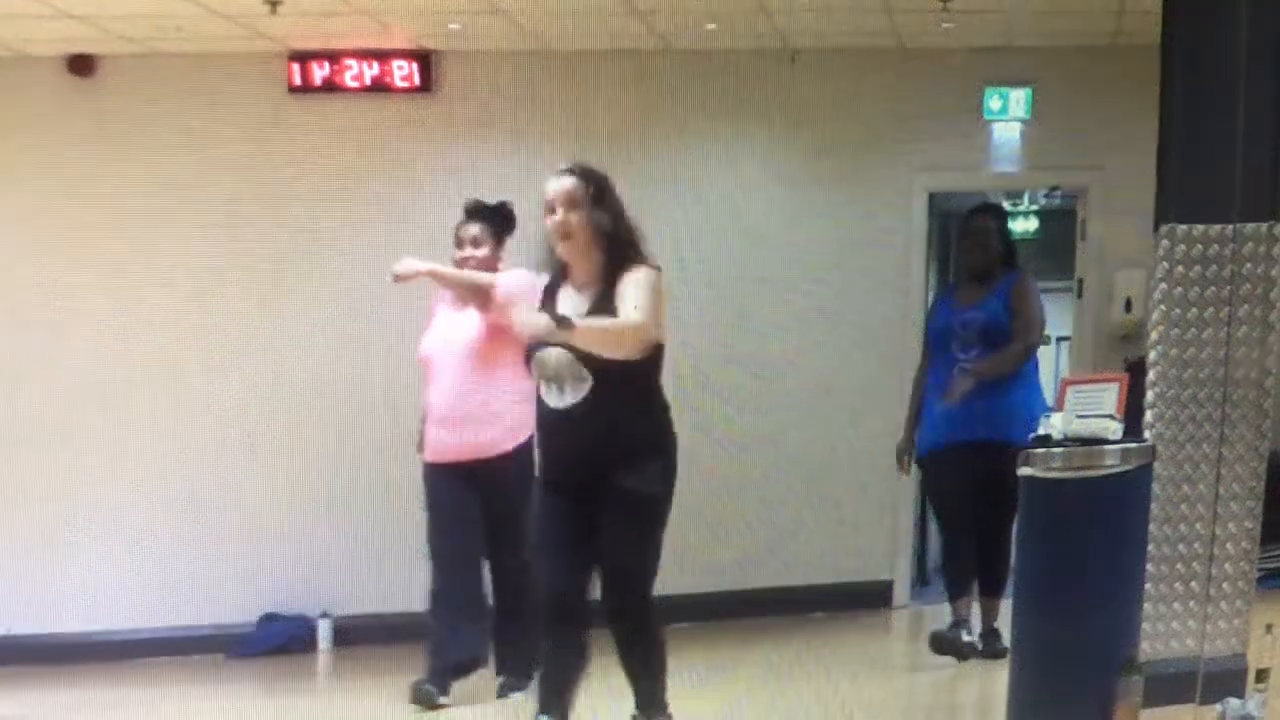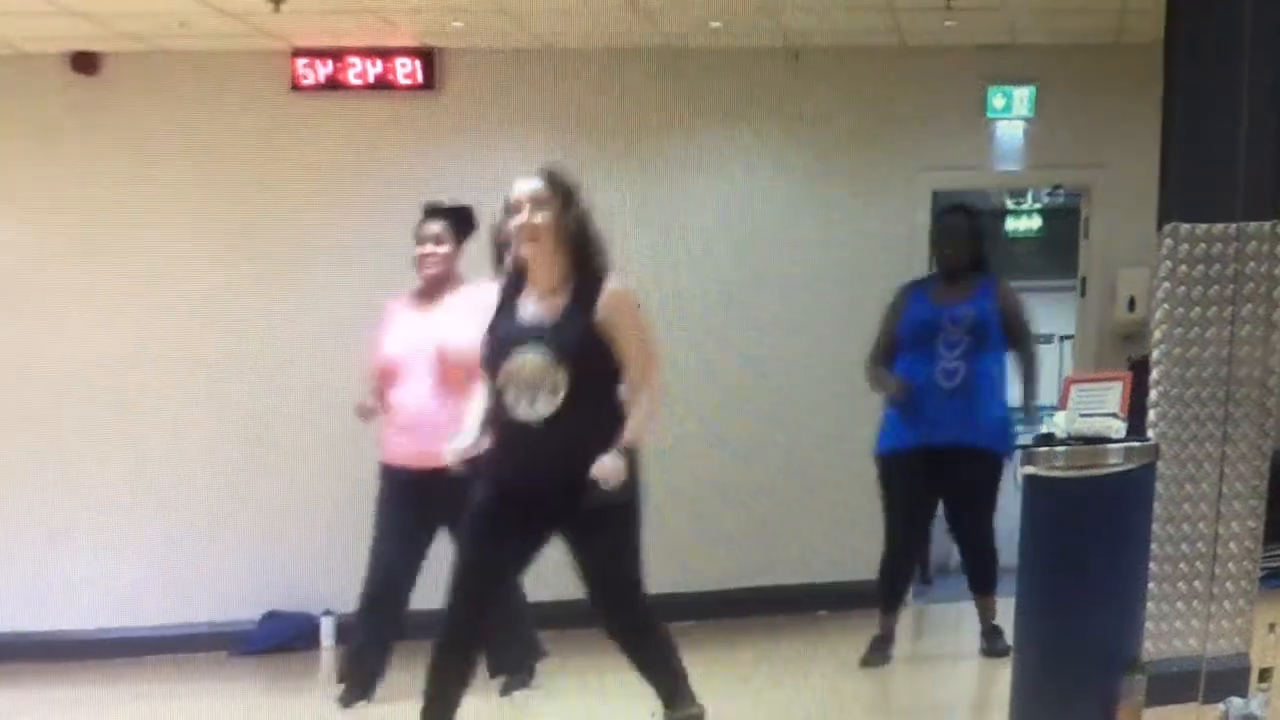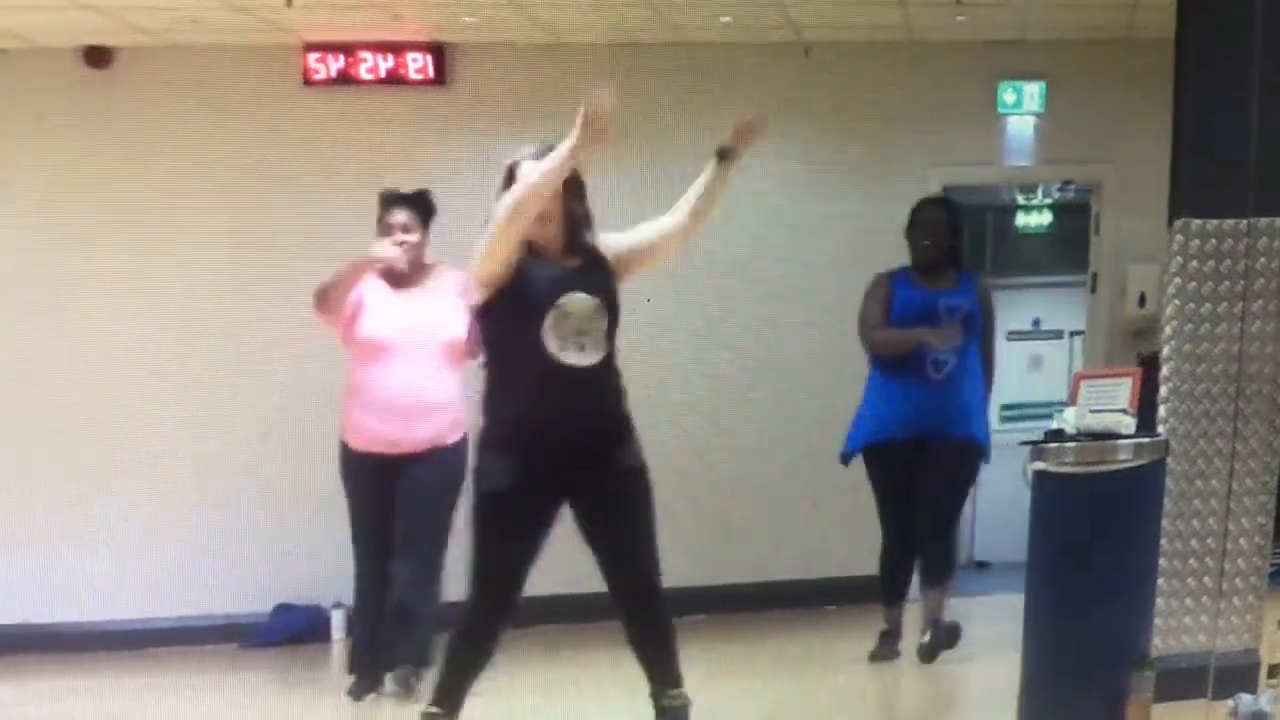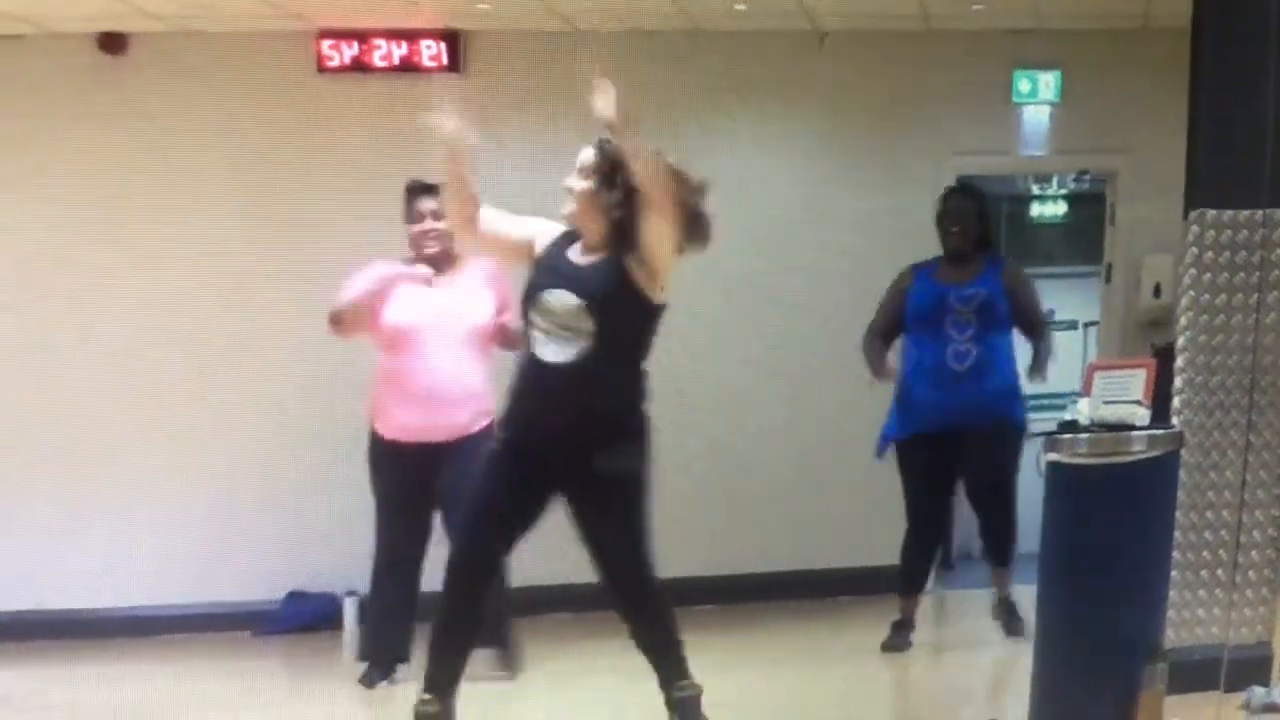
dt=0.4s
person 1, frame 1
left shoulder: (636, 282)
right shoulder: (546, 289)
left elbow: (632, 337)
left wrist: (554, 327)
left hip: (633, 471)
right hip: (567, 475)
left knee: (625, 602)
right knee: (558, 605)
person 1, frame 2
left shoulder: (605, 298)
right shoulder: (500, 301)
left elbow: (646, 379)
left wrist: (622, 451)
left hip: (592, 485)
right hip: (512, 484)
left knee: (624, 612)
right knee: (464, 613)
person 1, frame 3
left shoulder: (602, 254)
right shoulder: (502, 257)
left elbow: (682, 223)
right elbow: (514, 211)
left wrist: (725, 158)
right wrist: (573, 143)
left hip: (606, 452)
right hip: (518, 458)
left knee: (641, 591)
right knee: (491, 599)
person 1, frame 4
left shoulder: (645, 255)
right shoulder: (548, 241)
left elbow: (667, 207)
right elbow: (468, 222)
left wrist: (619, 130)
right wrist: (453, 149)
left hip: (604, 450)
right hip: (523, 442)
left knee: (631, 585)
right knee: (466, 571)
person 2, frame 1
left shoulder: (519, 284)
right shoulder: (443, 301)
left elbow: (486, 293)
left wrist: (426, 269)
right wrist: (426, 427)
left hip: (506, 453)
right hip: (445, 459)
left knee: (512, 561)
right knee: (452, 563)
left ankle: (518, 665)
right ankle: (443, 670)
person 2, frame 2
left shoulder: (484, 298)
right shoulder: (397, 310)
right wrist: (373, 402)
left hip: (468, 463)
right hip: (403, 467)
right knee: (386, 571)
left ankle: (516, 660)
right ankle: (361, 674)
person 2, frame 3
left shoulder: (457, 285)
right shoulder: (361, 287)
left elbow: (483, 345)
right elbow: (323, 301)
right wrist: (364, 264)
left hip: (438, 446)
right hip: (367, 448)
left knee: (418, 552)
right knee: (372, 556)
left ankle: (410, 657)
right ankle: (371, 663)
person 2, frame 4
left shoulder: (485, 273)
right shoulder: (384, 277)
left elbow: (511, 336)
right elbow: (339, 321)
left wrist: (511, 330)
right wrist: (391, 279)
left hip: (468, 435)
right hip: (397, 438)
right knee: (397, 548)
left ankle: (497, 640)
right ankle: (384, 653)
person 3, frame 1
left shoulder: (1018, 288)
right shoulder: (945, 299)
left elbow: (1026, 344)
right elbow: (927, 368)
left wrist: (974, 378)
right wrist: (909, 430)
left hip: (1008, 431)
right hip: (947, 433)
left knee: (995, 529)
right knee: (956, 526)
left ankle: (989, 628)
right ankle: (960, 626)
person 3, frame 2
left shoulder: (996, 293)
right shoulder: (910, 296)
left elbow: (1025, 345)
right elbow: (877, 359)
left wrist: (1030, 397)
right wrist: (884, 380)
left hip: (976, 434)
right hip: (910, 436)
left knee: (974, 529)
right knee: (904, 536)
left ankle: (989, 625)
right ankle: (884, 635)
person 3, frame 3
left shoulder: (974, 289)
right shoulder: (888, 285)
left elbow: (985, 356)
right elbow: (873, 340)
left wrist: (980, 415)
right wrist: (923, 334)
left hip: (955, 426)
right hip: (893, 426)
left knee: (939, 520)
right knee: (900, 528)
left ankle: (933, 626)
right ankle: (891, 630)
person 3, frame 4
left shoulder: (1004, 273)
right shoulder: (915, 278)
left elbow: (1037, 326)
right elbow: (874, 336)
left wrist: (1040, 356)
right wrist: (880, 365)
left hip: (991, 413)
right hip: (924, 417)
left knee: (996, 498)
right knee: (925, 520)
left ankle: (1005, 599)
right ankle: (905, 620)
